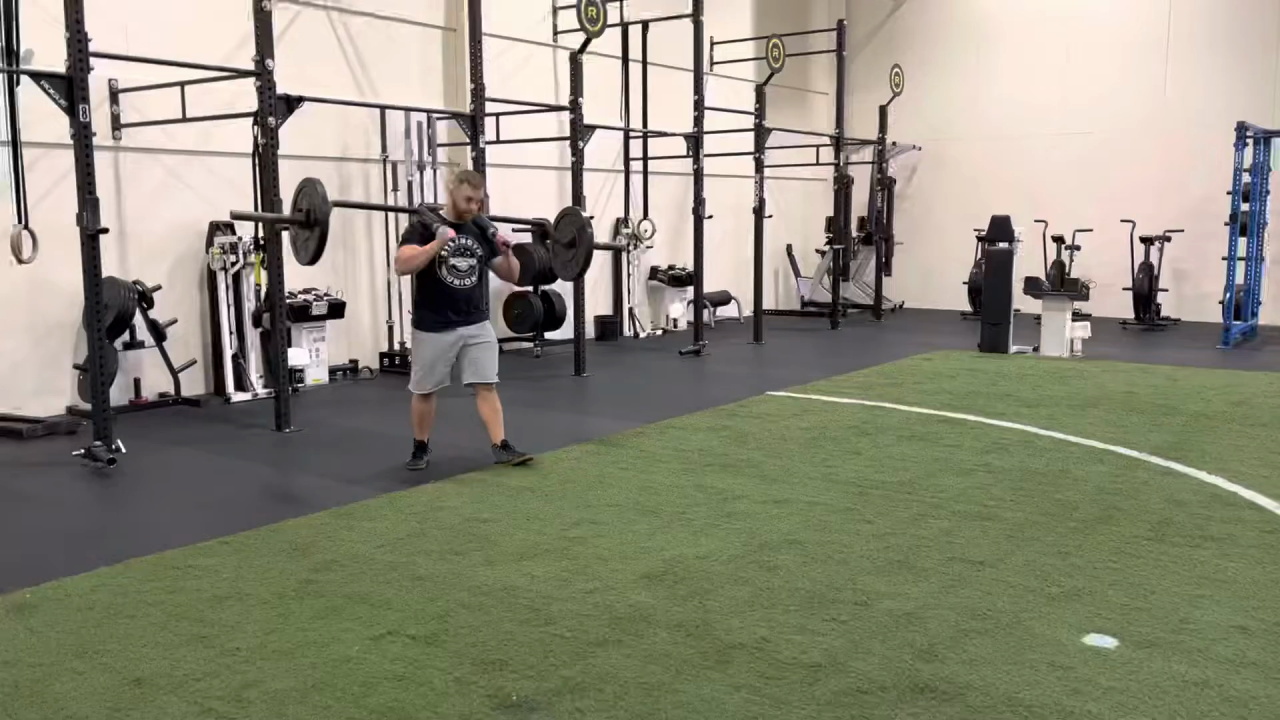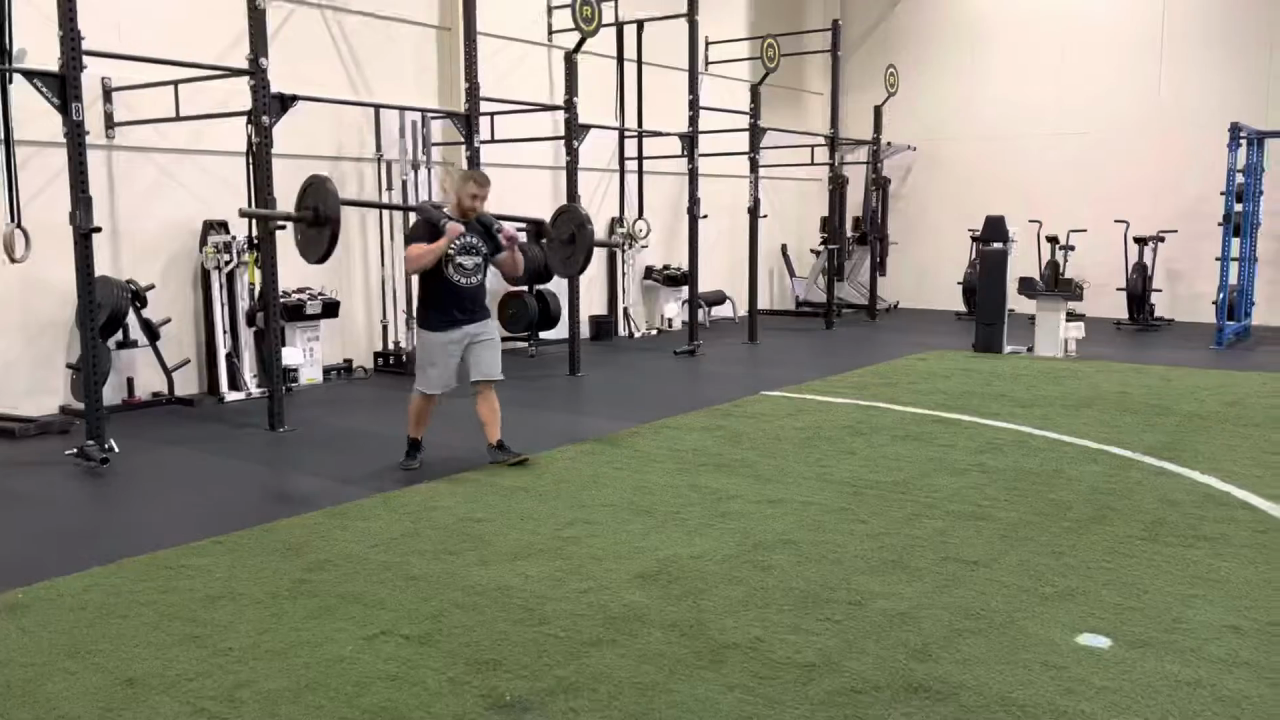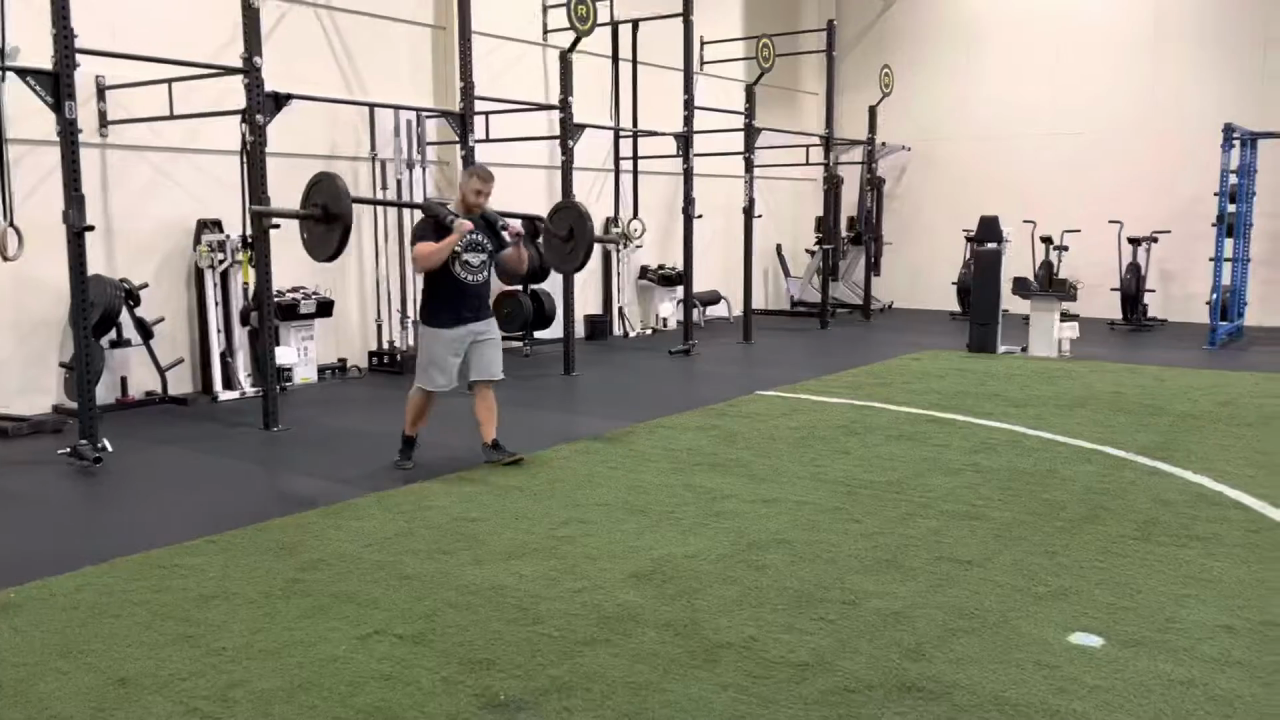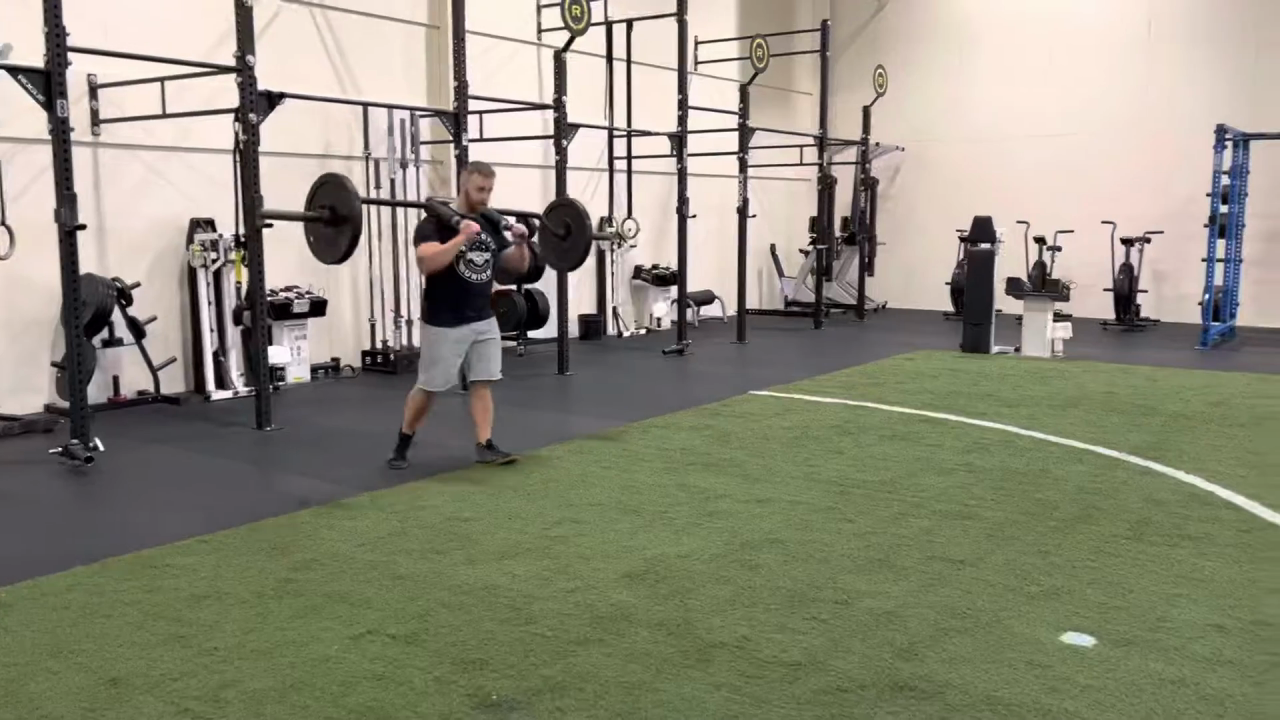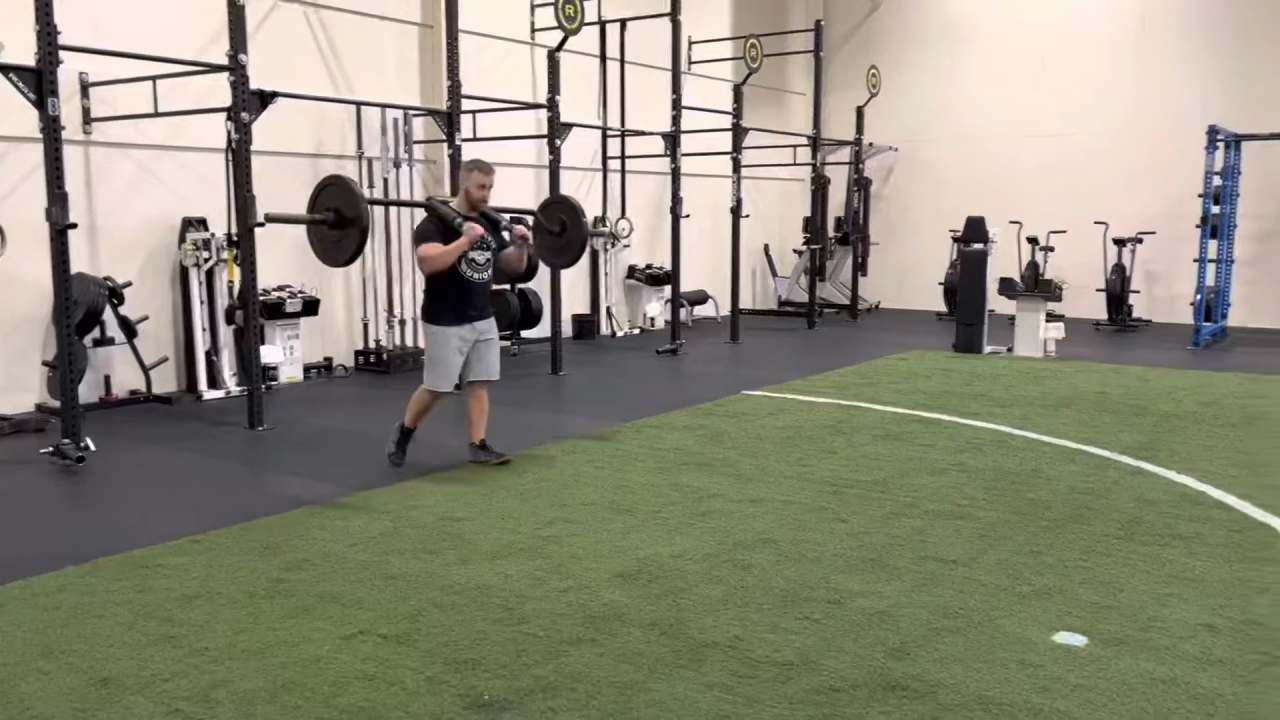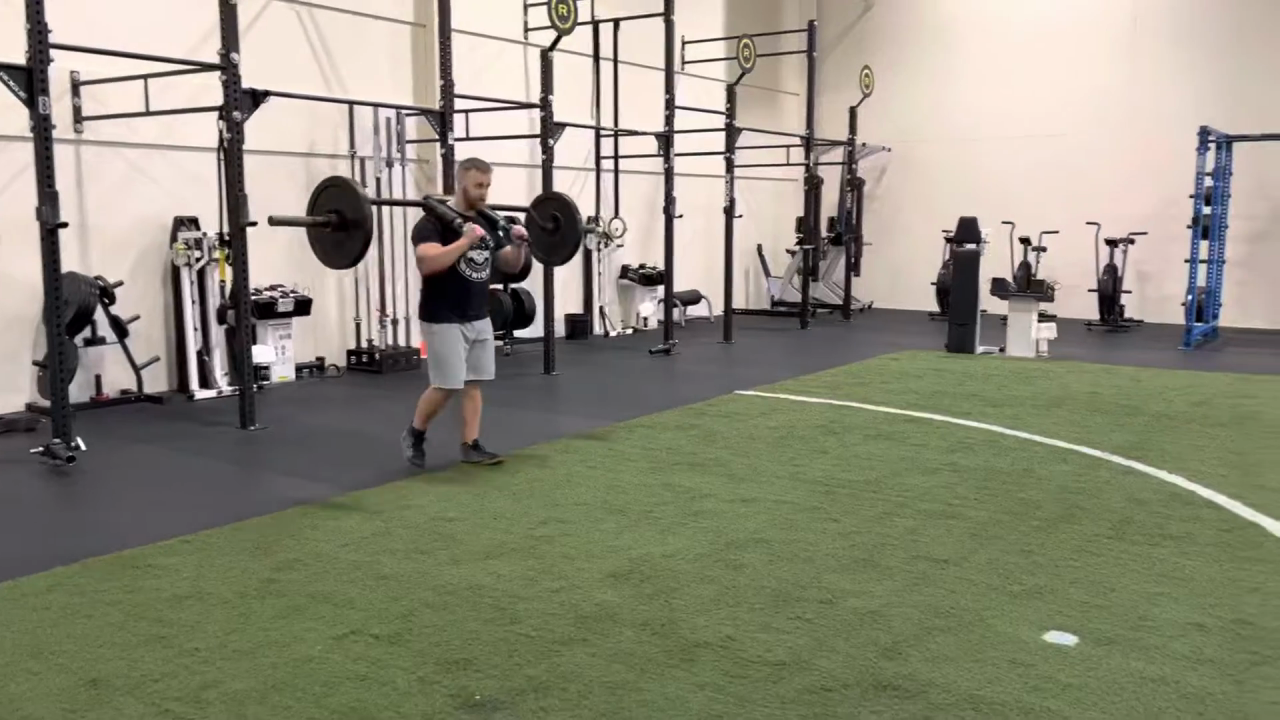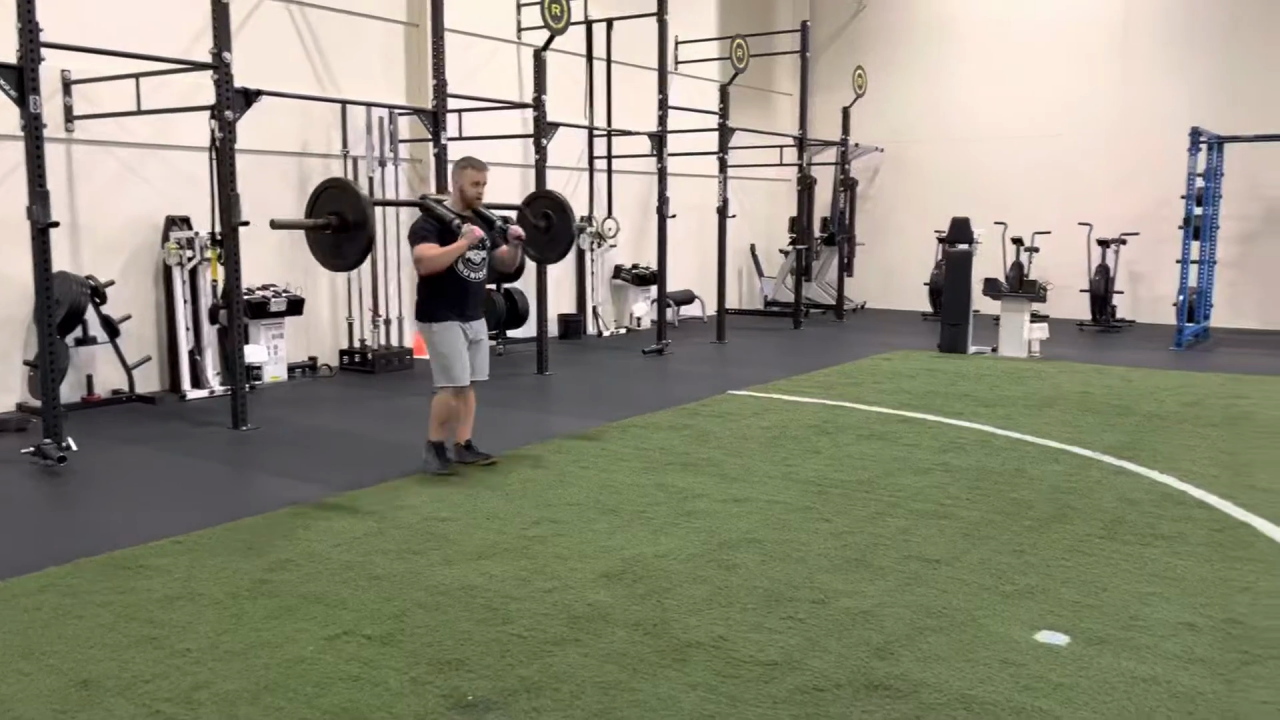
dt=0.1s
person 1, frame 1
left shoulder: (482, 231)
right shoulder: (423, 227)
left elbow: (510, 275)
right elbow: (403, 265)
left wrist: (506, 252)
right wrist: (439, 242)
left hip: (476, 324)
right hip: (433, 327)
left knee: (485, 384)
right knee: (425, 389)
left ankle: (500, 446)
right ankle: (420, 447)
person 1, frame 2
left shoulder: (486, 228)
right shoulder: (428, 224)
left elbow: (514, 272)
right elbow: (412, 264)
left wrist: (512, 246)
right wrist: (447, 239)
left hip: (480, 322)
right hip: (438, 326)
left knee: (486, 383)
right knee: (428, 390)
left ankle: (496, 446)
right ankle: (414, 445)
person 1, frame 3
left shoulder: (489, 225)
right shoulder: (433, 224)
left elbow: (518, 266)
right elbow: (421, 263)
left wrist: (518, 243)
right wrist: (456, 237)
left hip: (482, 320)
right hip: (442, 323)
left knee: (485, 383)
right knee: (428, 387)
left ankle: (490, 445)
right ankle: (407, 442)
person 1, frame 4
left shoulder: (491, 224)
right shoulder: (436, 223)
left elbow: (519, 266)
right elbow: (426, 264)
left wrist: (521, 243)
right wrist: (462, 238)
left hip: (484, 320)
right hip: (444, 323)
left knee: (483, 383)
right knee: (429, 387)
left ankle: (485, 445)
right ankle: (403, 439)
person 1, frame 5
left shoulder: (490, 224)
right shoulder: (437, 223)
left elbow: (514, 266)
right elbow: (428, 263)
left wrist: (521, 245)
right wrist: (465, 240)
left hip: (483, 319)
right hip: (445, 322)
left knee: (478, 383)
right knee: (437, 387)
left ankle: (478, 445)
right ankle: (403, 432)
person 1, frame 6
left shoulder: (487, 222)
right shoulder: (434, 222)
left elbow: (511, 265)
right elbow: (427, 264)
left wrist: (519, 244)
right wrist: (466, 240)
left hip: (479, 318)
right hip: (443, 319)
left knee: (474, 383)
right knee: (447, 385)
left ankle: (471, 445)
right ankle: (415, 433)
person 1, frame 7
left shoulder: (482, 222)
right shoulder: (431, 222)
left elbow: (506, 265)
right elbow: (424, 263)
left wrist: (515, 244)
right wrist: (464, 242)
left hip: (474, 317)
right hip: (440, 318)
left knee: (468, 384)
right knee: (454, 384)
left ankle: (463, 445)
right ankle: (435, 446)
